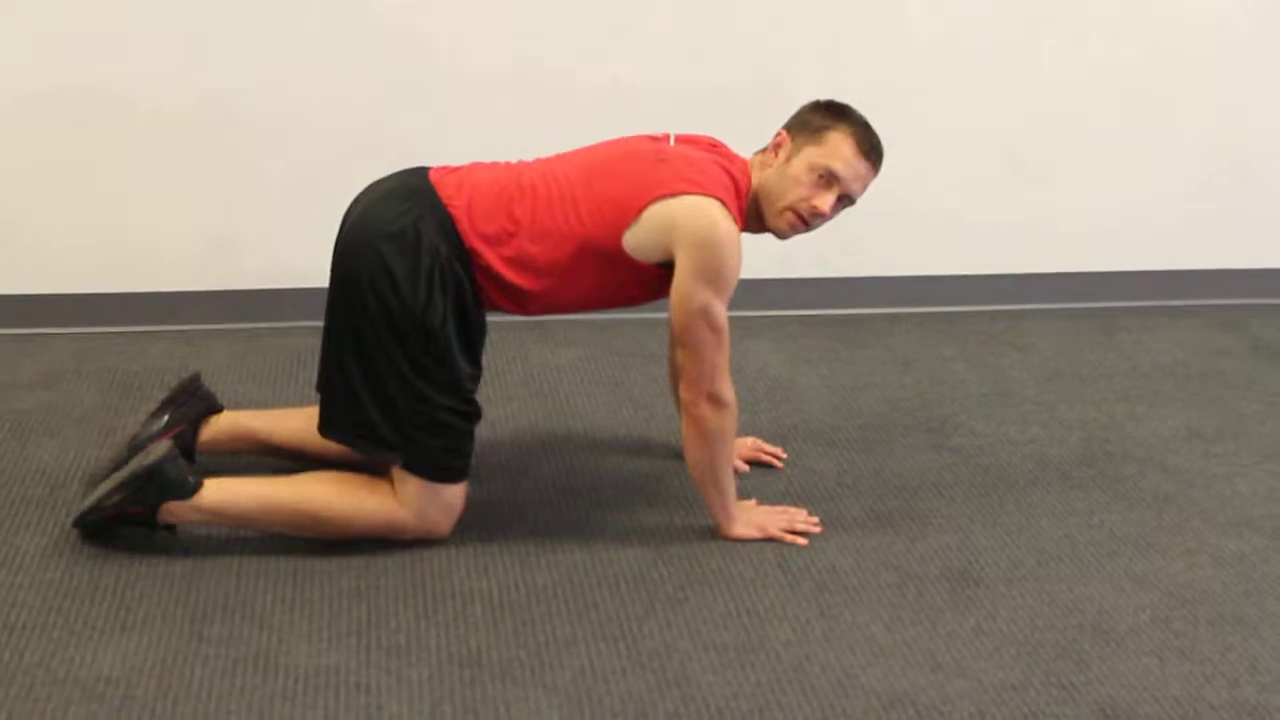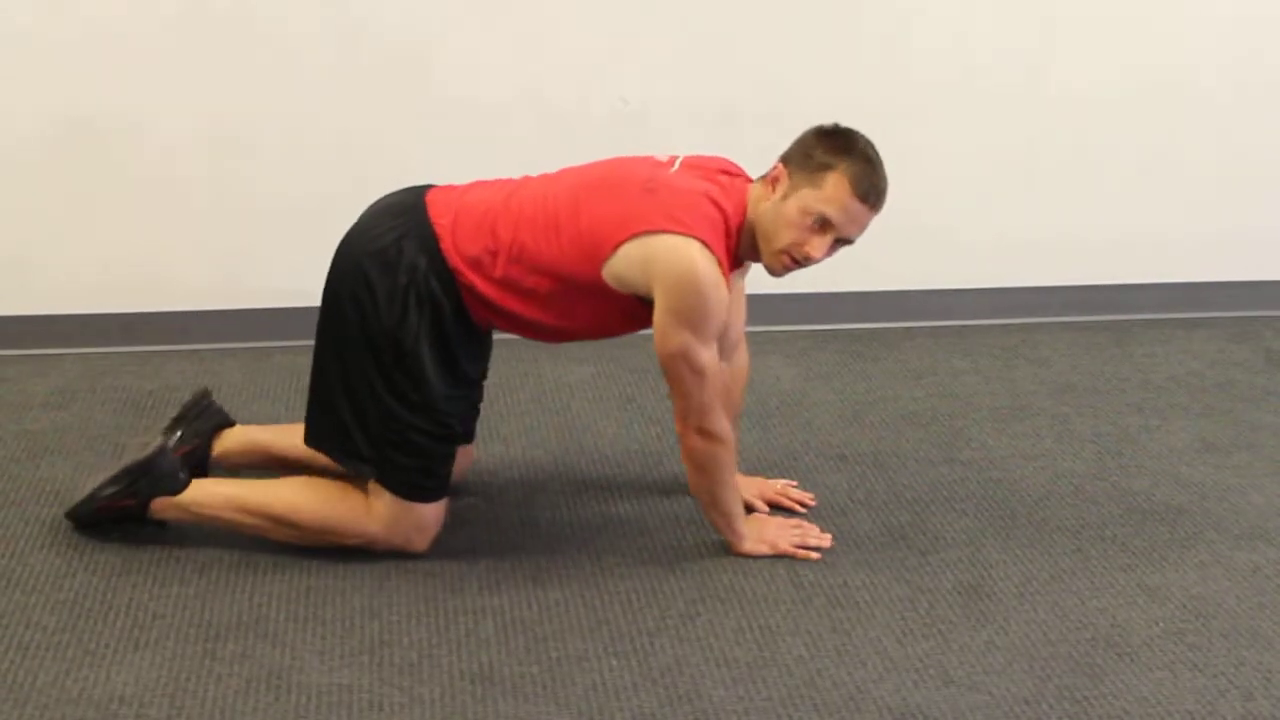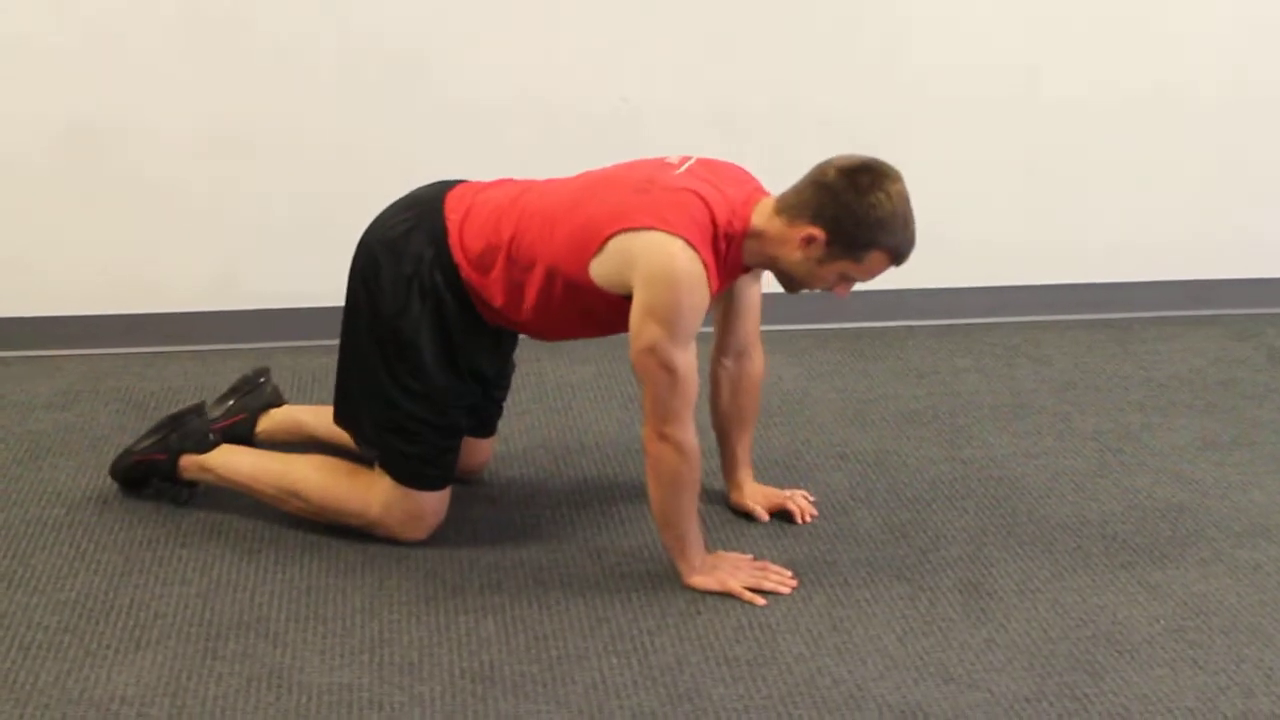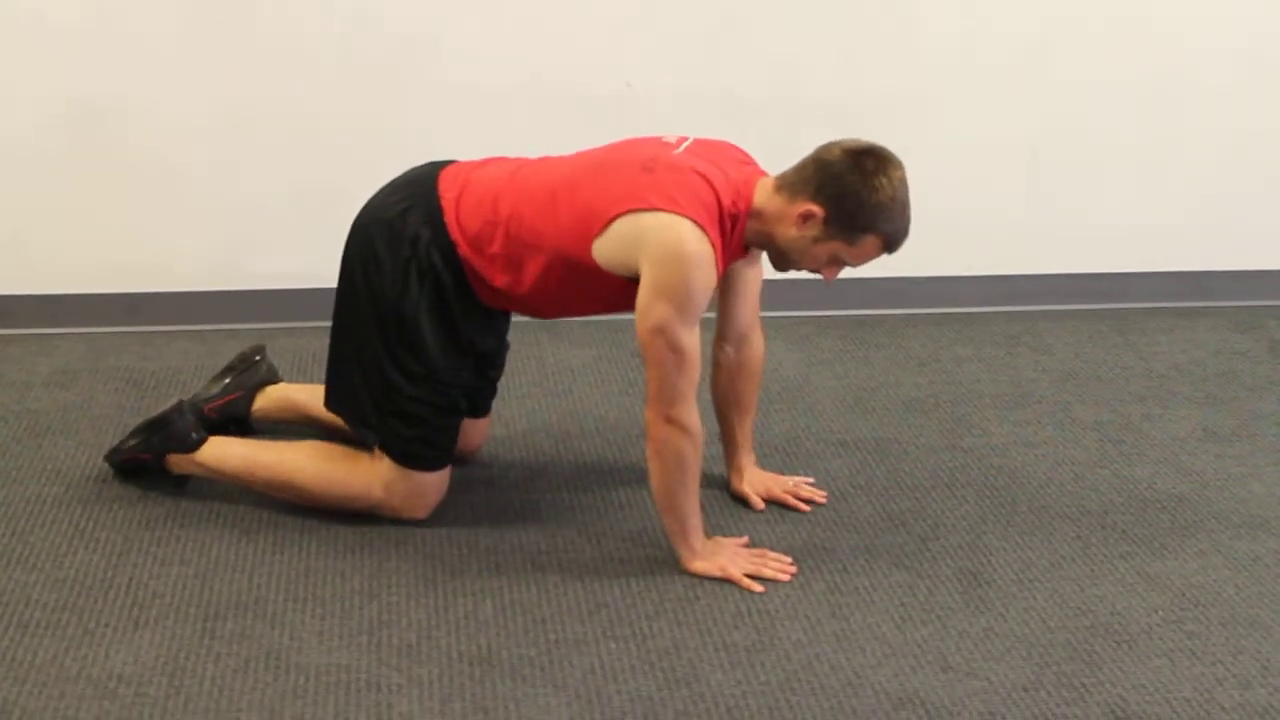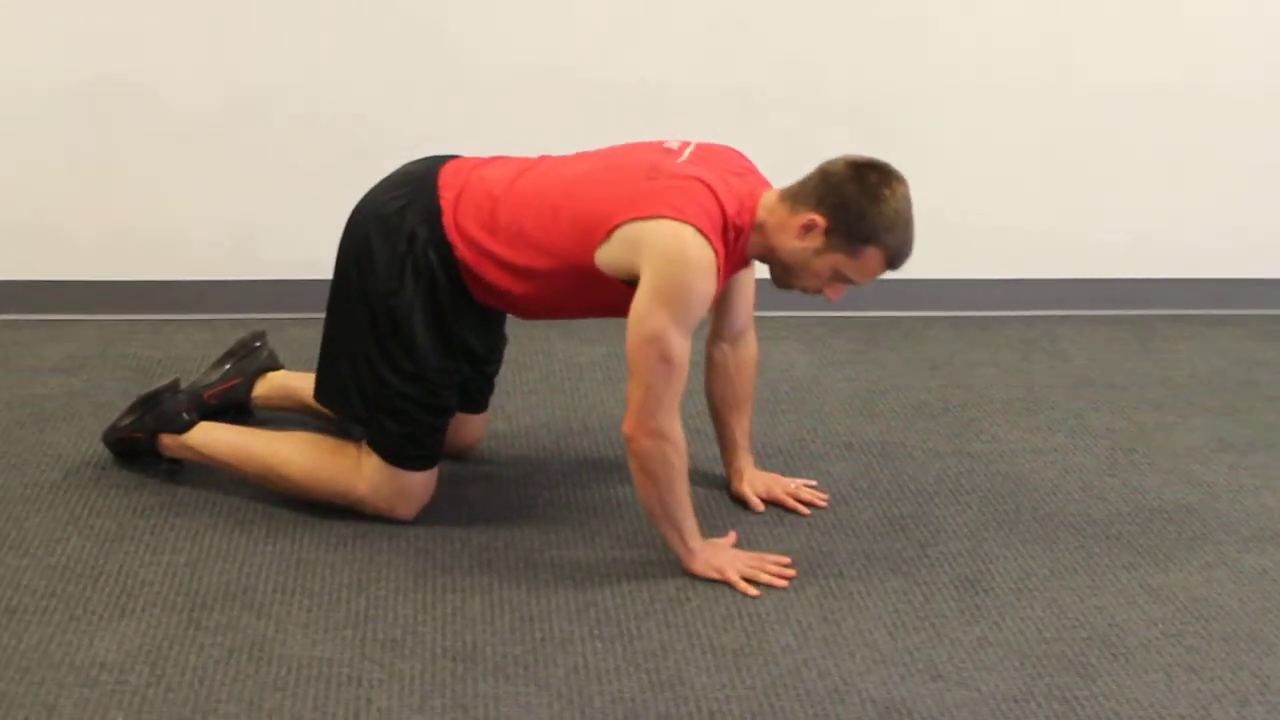
dt=1s
person 1, frame 1
left shoulder: (709, 169)
right shoulder: (711, 224)
left elbow: (686, 345)
right elbow: (707, 390)
left wrist: (712, 441)
right wrist: (730, 517)
left hip: (409, 219)
right hip: (415, 258)
left knee: (400, 440)
right knee: (426, 507)
left ankle: (204, 424)
right ankle: (174, 491)
person 1, frame 2
left shoulder: (729, 194)
right shoulder: (691, 262)
left elbow: (728, 355)
right elbow: (702, 426)
left wrist: (734, 480)
right wrist: (739, 531)
left hip: (426, 239)
right hip: (402, 280)
left knee: (440, 464)
right knee: (405, 524)
left ankle: (218, 440)
right ankle: (169, 492)
person 1, frame 3
left shoulder: (750, 209)
right shoulder: (678, 262)
left elbow: (740, 357)
right elbow: (668, 434)
left wrist: (741, 479)
right wrist: (694, 562)
left hip: (460, 241)
right hip: (416, 273)
left knee: (465, 457)
right knee: (409, 511)
left ankle: (261, 416)
right ankle: (196, 453)
person 1, frame 4
left shoulder: (745, 188)
right shoulder: (685, 243)
left elbow: (740, 339)
right elbow: (670, 415)
left wrist: (744, 465)
right wrist: (693, 548)
left hip: (454, 225)
right hip: (411, 253)
left knee: (462, 436)
right knee: (411, 488)
left ankle: (259, 395)
right ankle: (189, 446)
person 1, frame 5
left shoulder: (745, 194)
right shoulder: (687, 250)
left elbow: (732, 341)
right elbow: (648, 430)
left wrist: (741, 465)
right wrist: (693, 550)
left hip: (450, 209)
right hip: (409, 247)
left knee: (458, 432)
right knee: (396, 488)
left ankle: (259, 379)
right ankle: (179, 427)
